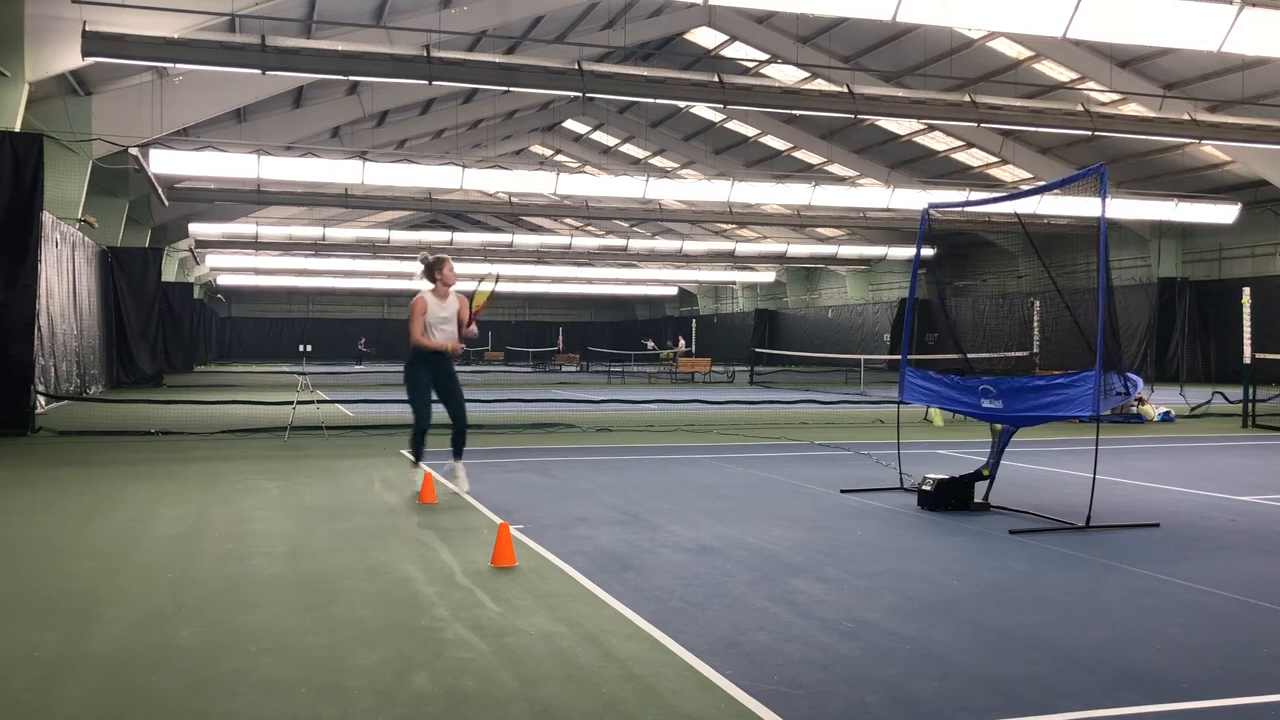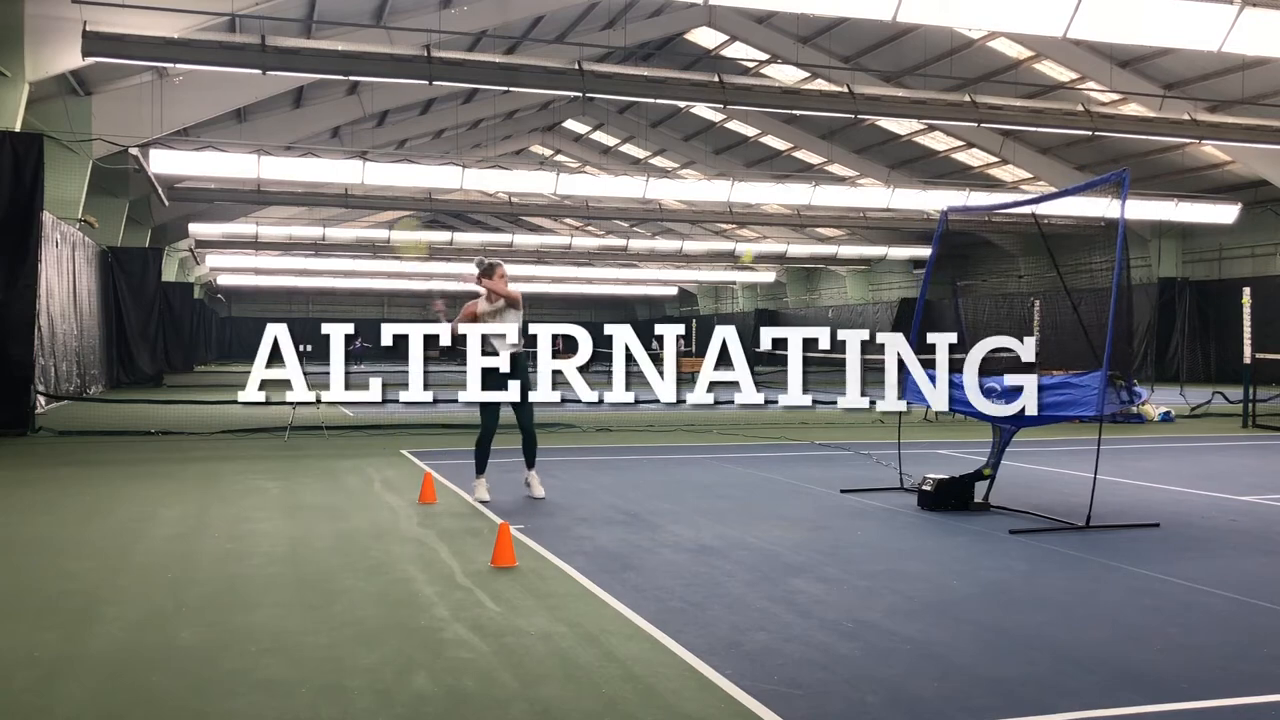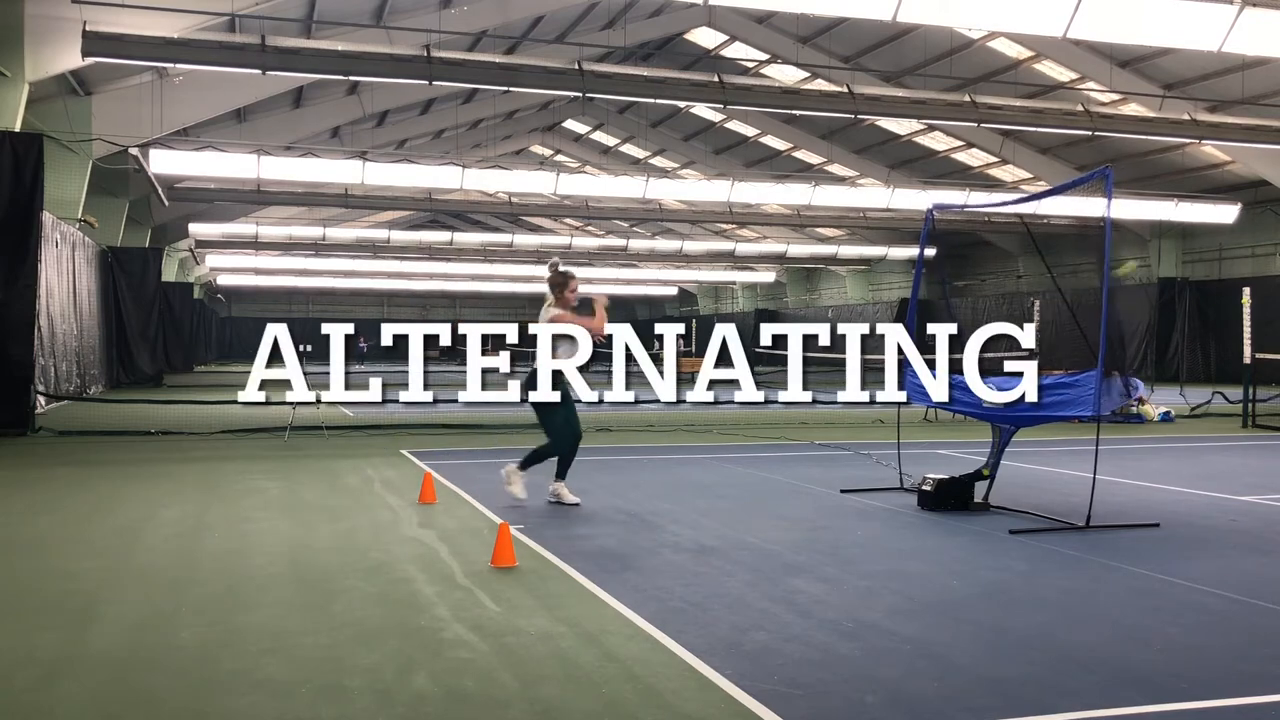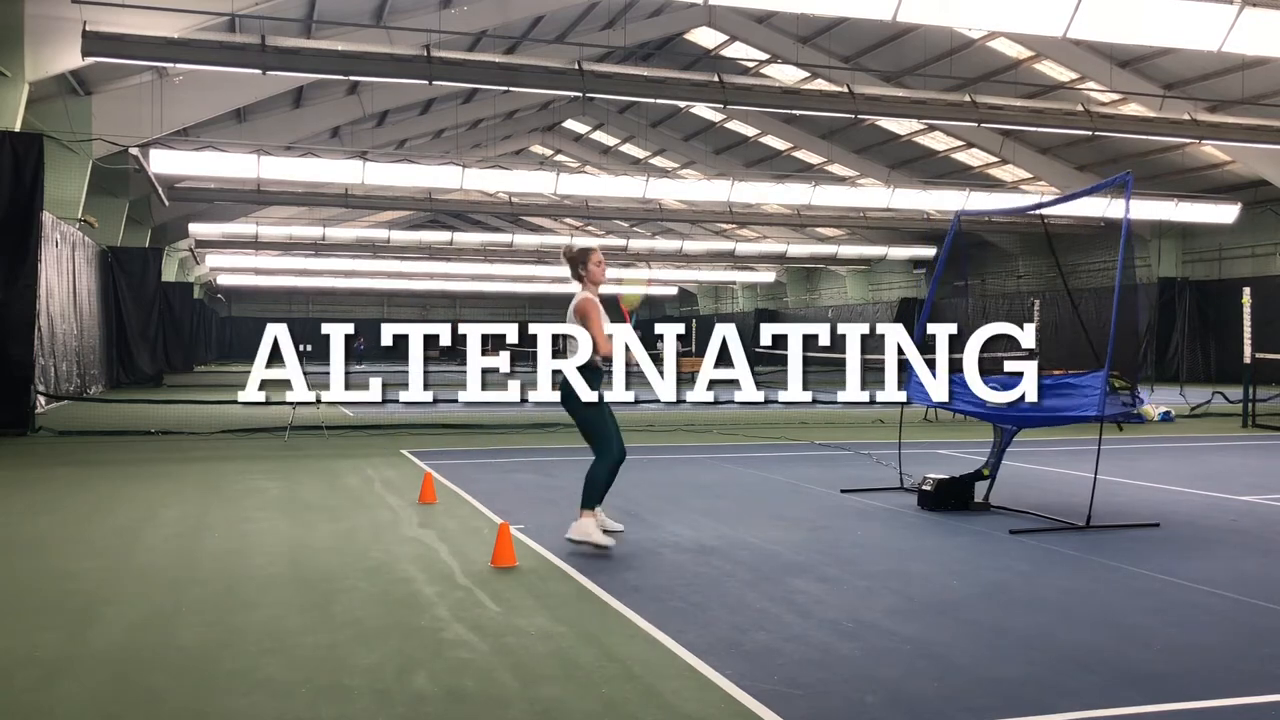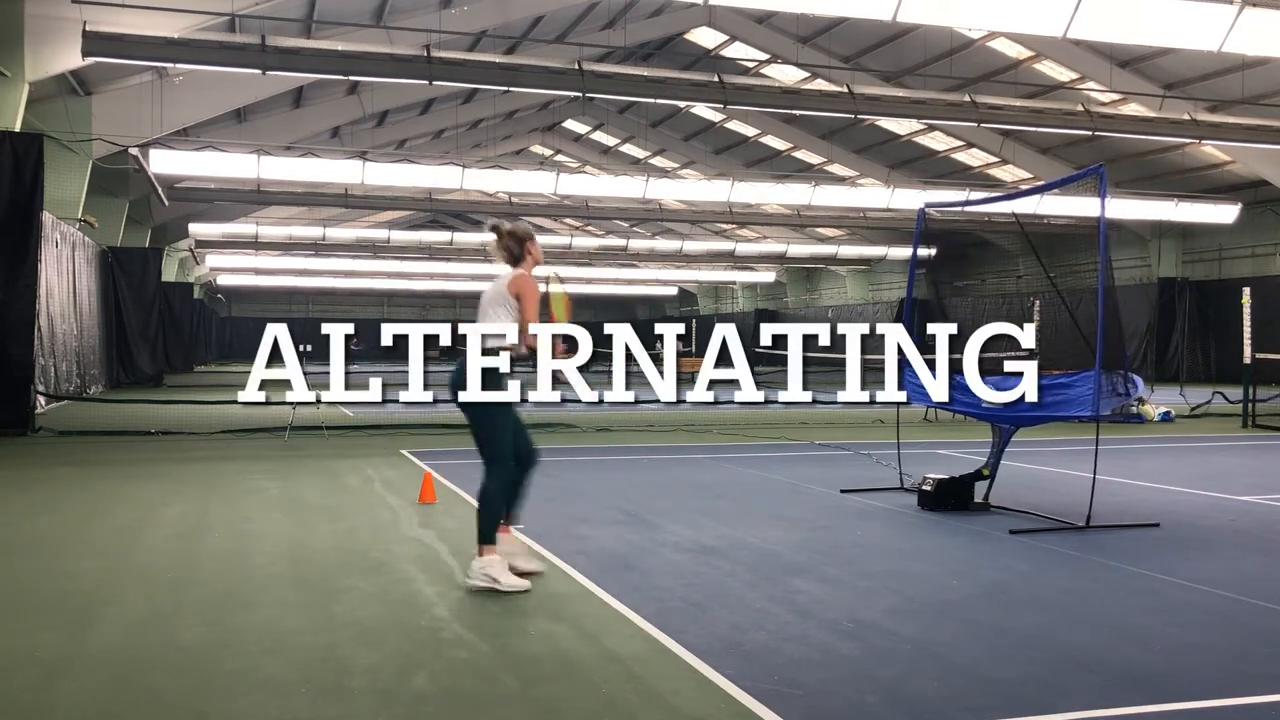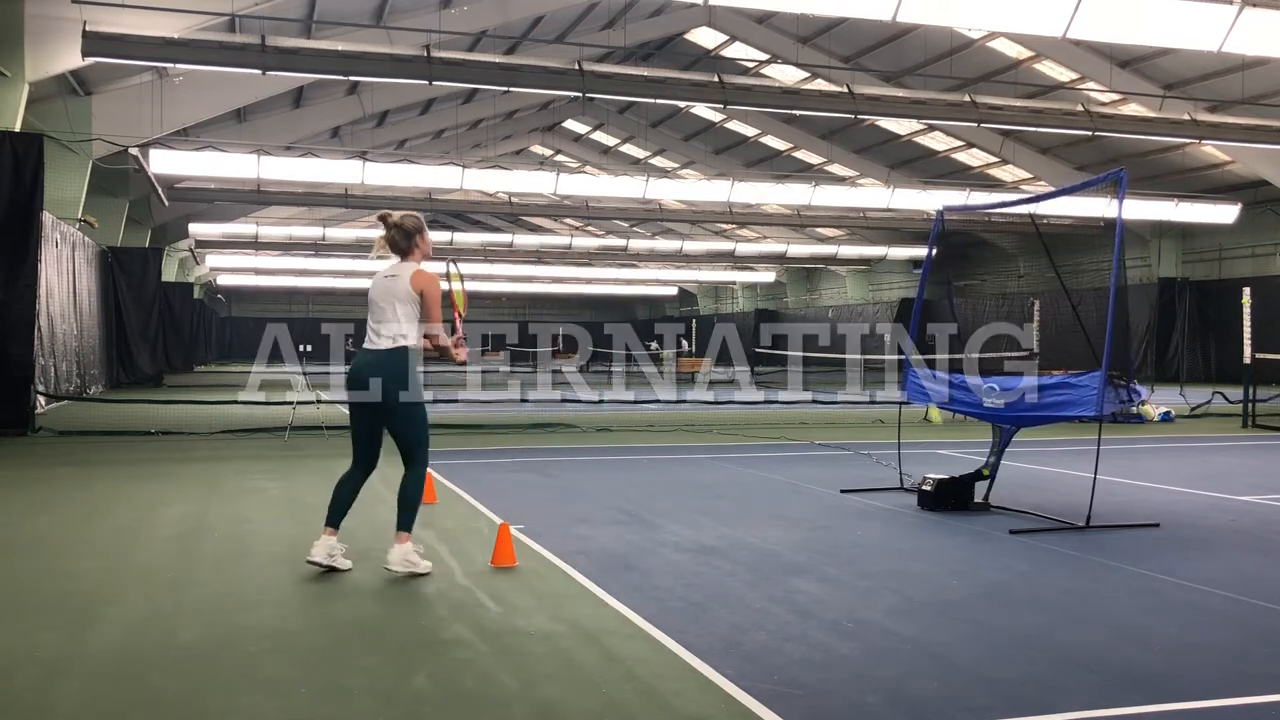
dt=0.7s
person 1, frame 1
left shoulder: (459, 299)
right shoulder: (420, 301)
left elbow: (471, 331)
right elbow: (416, 339)
left wrist: (470, 330)
right wrist: (447, 346)
left hip: (444, 364)
right hip: (420, 364)
left knee: (460, 421)
right knee: (422, 423)
left ankle: (456, 465)
right ankle: (417, 470)
person 1, frame 2
left shoulder: (514, 299)
right shoulder: (475, 306)
left elbow: (507, 293)
right elbow: (453, 333)
left wrist: (483, 283)
right wrist: (442, 314)
left hip: (516, 364)
right hip: (490, 366)
left knee: (527, 426)
right knee: (488, 428)
left ankle: (531, 475)
right ankle: (480, 481)
person 1, frame 3
left shoulder: (553, 307)
right shoulder: (558, 316)
right elbow: (599, 328)
left wrist: (590, 332)
right wrist: (601, 306)
left hip: (555, 380)
left knee: (573, 436)
right knee: (560, 443)
left ankle: (558, 487)
right ankle: (515, 470)
person 1, frame 4
left shoulder: (586, 301)
right shoulder: (587, 302)
right elbow: (604, 350)
left hip: (585, 385)
right hip: (581, 385)
left knee: (617, 453)
right knee: (607, 454)
left ankle: (593, 512)
right ankle: (584, 523)
person 1, frame 5
left shoulder: (500, 284)
right shoulder: (525, 282)
right elbow: (531, 341)
left wrist: (533, 353)
left hip: (476, 374)
right hip: (484, 377)
left knee: (525, 457)
right knee: (499, 467)
left ankle: (503, 538)
right ankle: (486, 560)
person 1, frame 6
left shoulder: (379, 279)
right shoulder: (425, 279)
right elbow: (436, 340)
left wrist: (445, 346)
right wrist: (453, 353)
left hip: (362, 369)
right hip: (395, 374)
left knee: (362, 463)
right knee: (416, 463)
left ankle: (326, 543)
right ankle: (402, 548)
